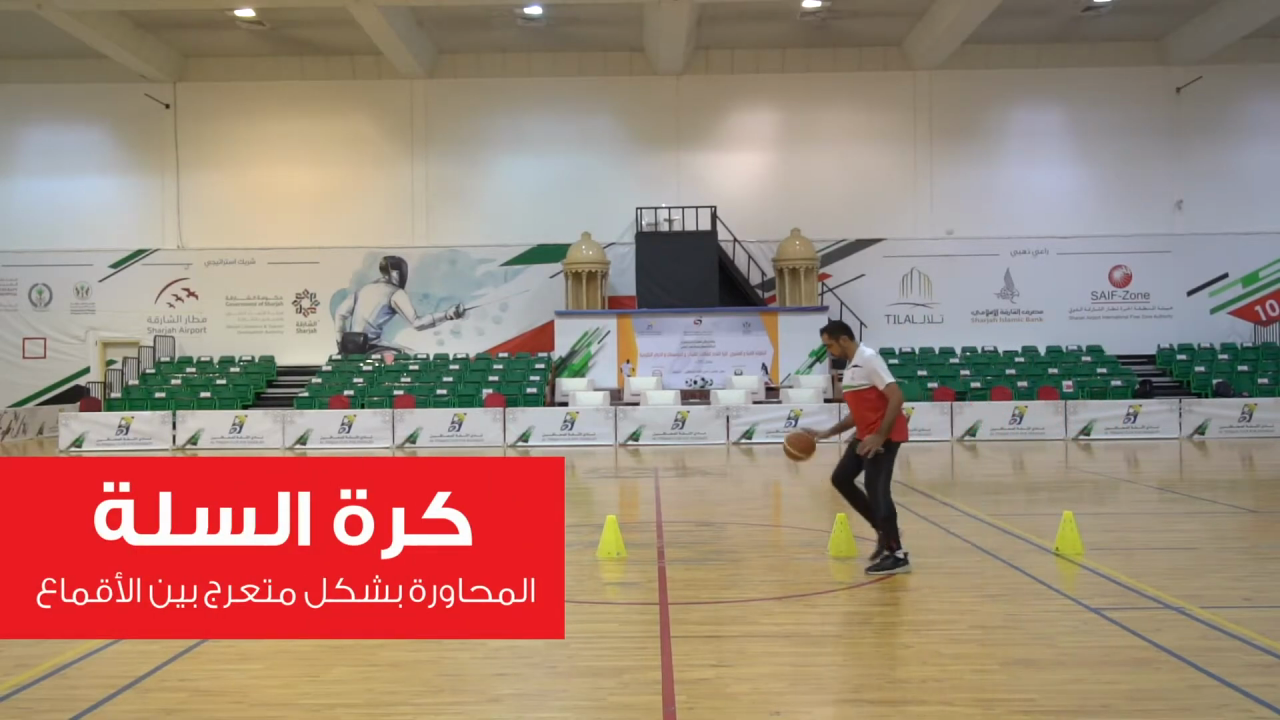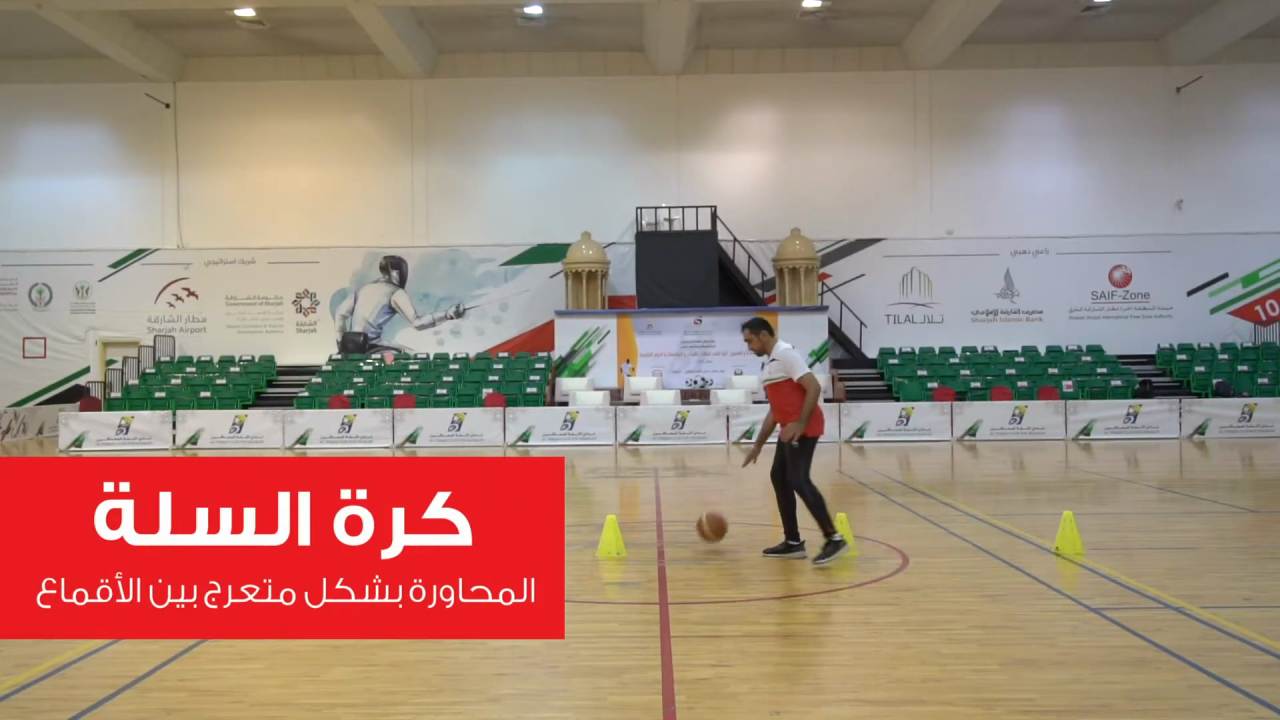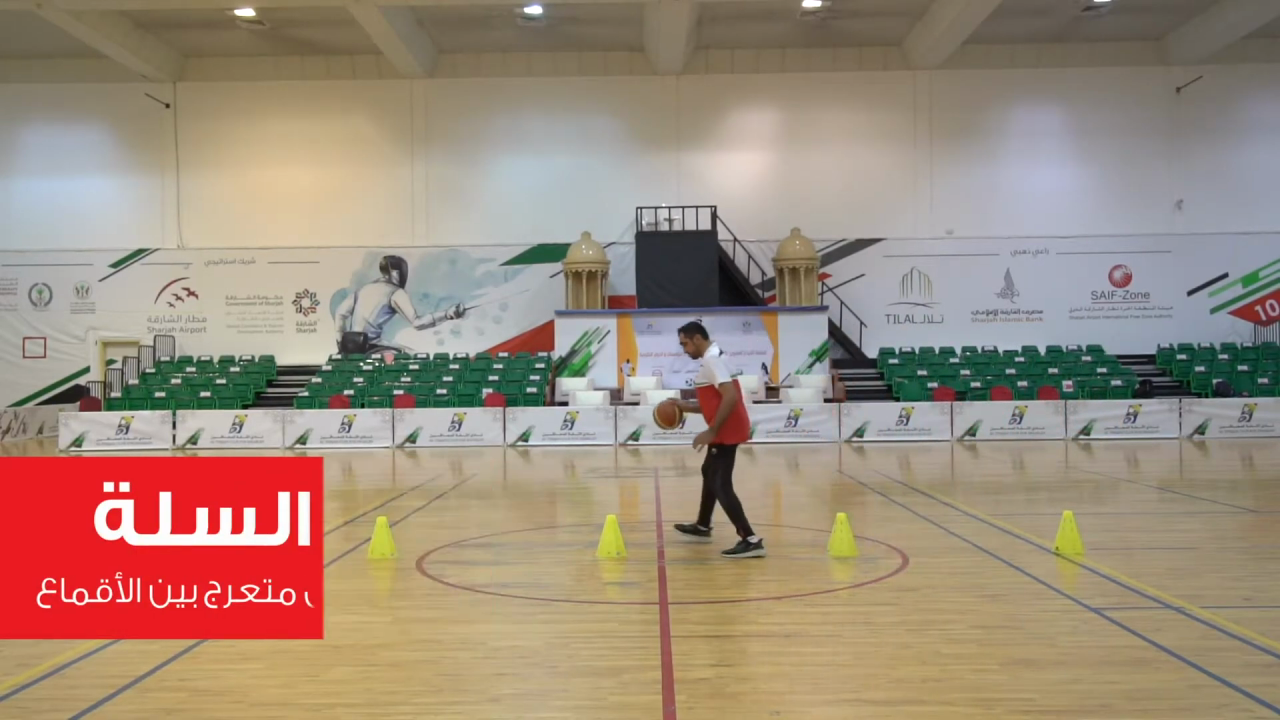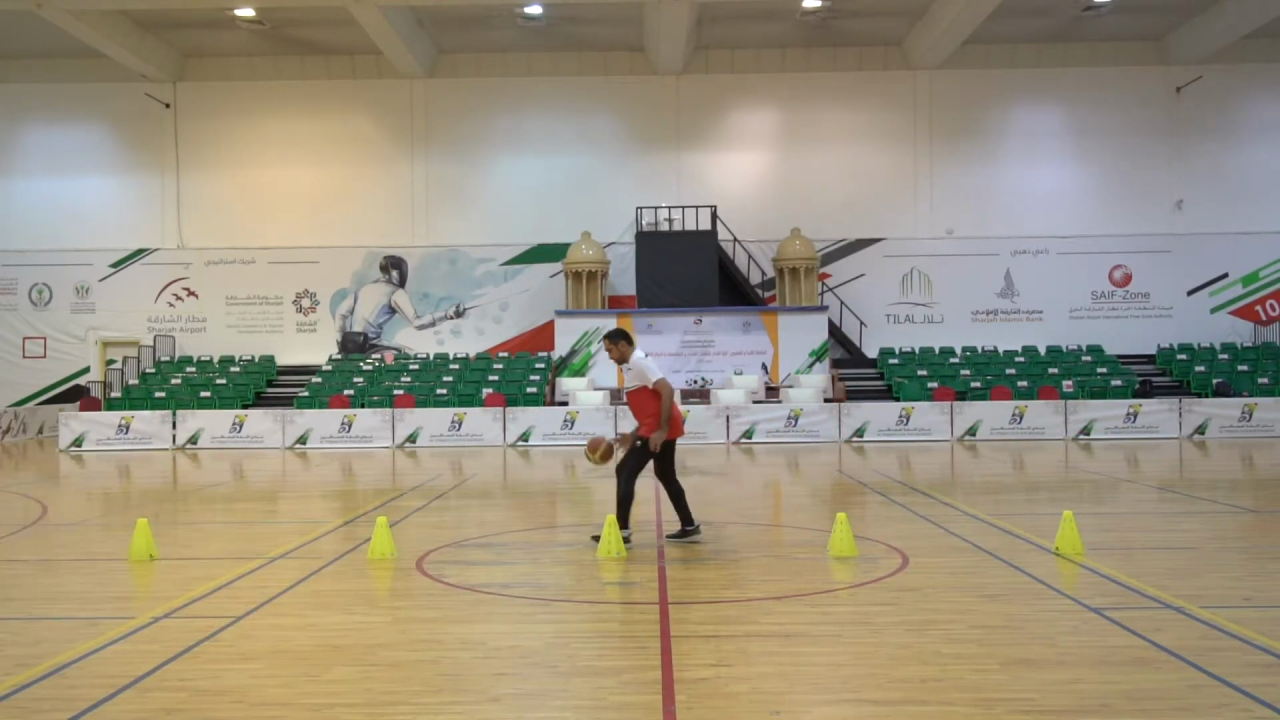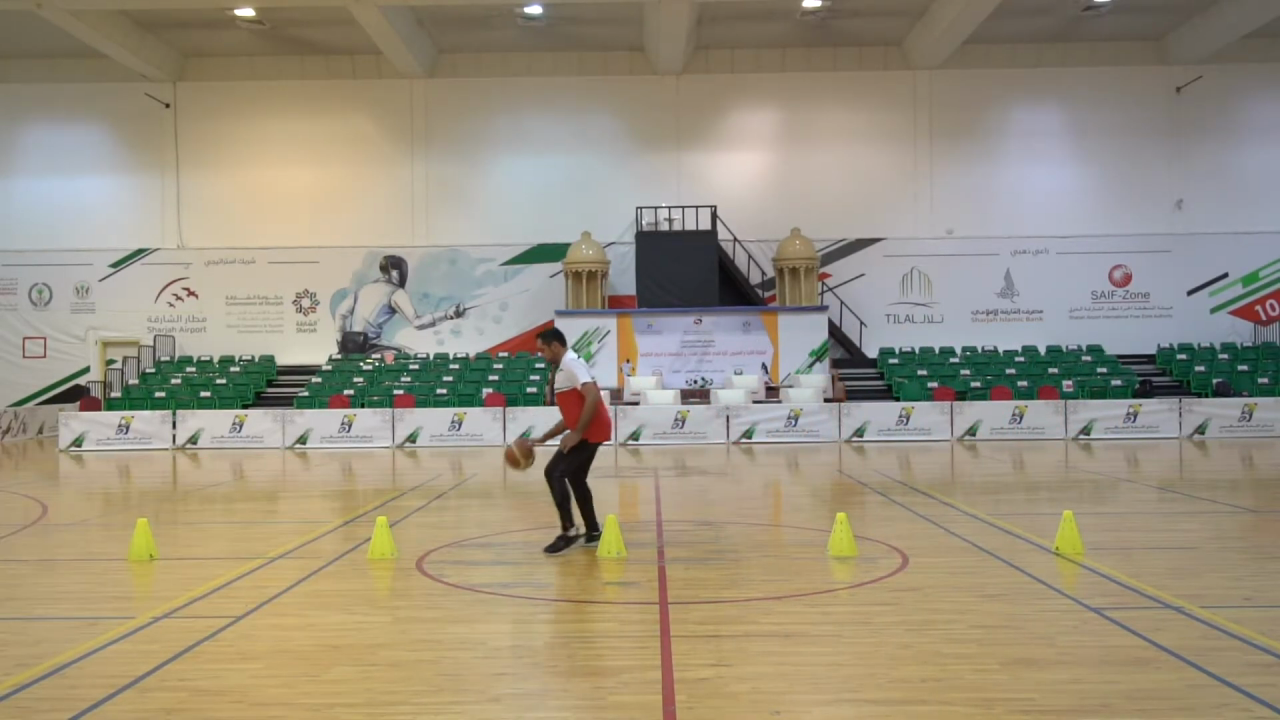
dt=0.5s
person 1, frame 1
left shoulder: (869, 360)
right shoulder: (850, 368)
left elbow: (896, 398)
left wrist: (879, 436)
right wrist: (827, 433)
left hip: (885, 436)
right hip: (867, 435)
left knee: (876, 489)
right knee: (841, 479)
left ankle: (897, 554)
right ankle: (885, 531)
person 1, frame 2
left shoulder: (786, 354)
right shoulder: (770, 363)
left elbow: (814, 388)
right elbow: (775, 410)
left wrist: (801, 423)
right wrist: (758, 446)
left hip: (802, 429)
right hip: (790, 429)
left knee: (798, 480)
right knee: (779, 478)
left ankle: (834, 538)
right ankle: (793, 542)
person 1, frame 3
left shoulder: (712, 361)
right shoulder: (711, 359)
left elbow: (730, 398)
left wrist: (711, 431)
right wrist: (688, 406)
left hip: (726, 431)
right hip: (727, 430)
left knee: (721, 484)
right knee: (710, 472)
left ankle: (752, 541)
right ankle: (702, 526)
person 1, frame 4
left shoulder: (640, 363)
right shoulder: (635, 366)
left elbow: (667, 391)
left wrist: (662, 430)
right wrist: (633, 436)
left hip: (659, 429)
right hip: (659, 428)
left knee: (624, 472)
right knee: (665, 475)
left ankle: (623, 532)
right ankle: (689, 527)
person 1, frame 5
left shoulder: (571, 365)
right shoulder: (566, 367)
left elbow: (593, 397)
right elbow: (571, 413)
left wrist: (577, 433)
right wrist: (546, 436)
left hip: (589, 432)
right hip: (590, 431)
left knee: (554, 473)
right knee: (576, 479)
left ankle: (569, 531)
right ankle: (592, 532)
